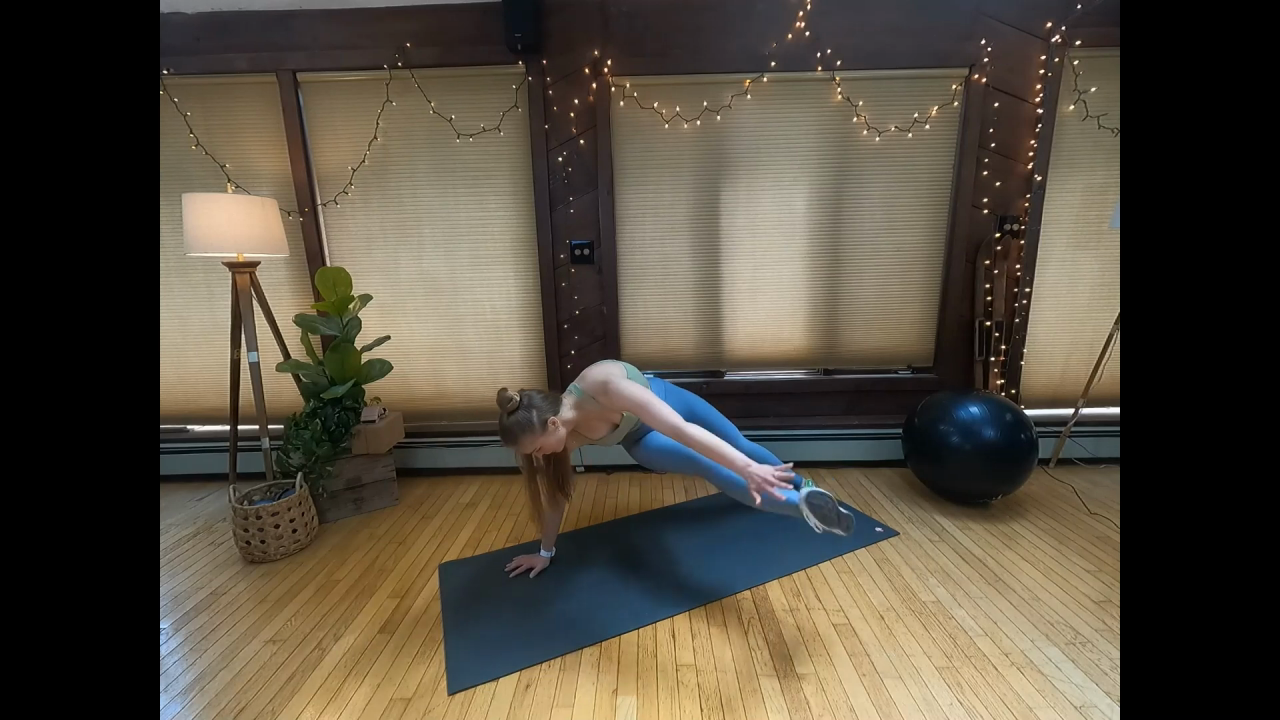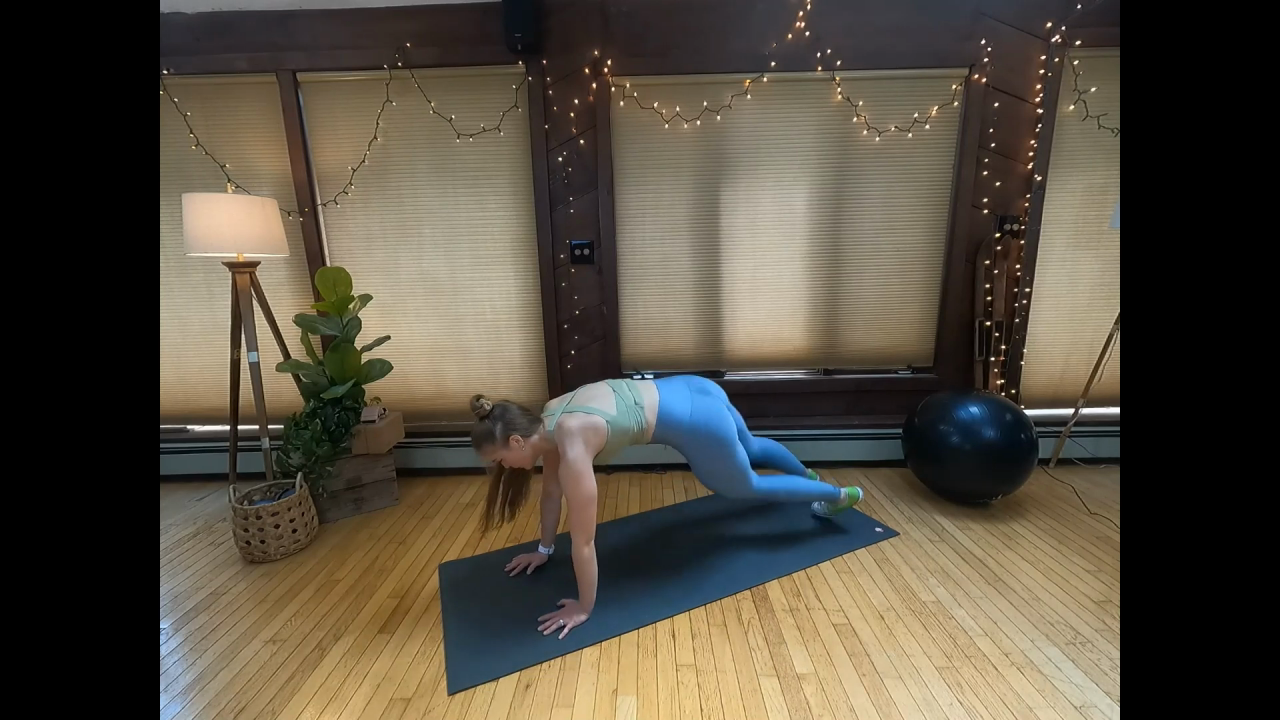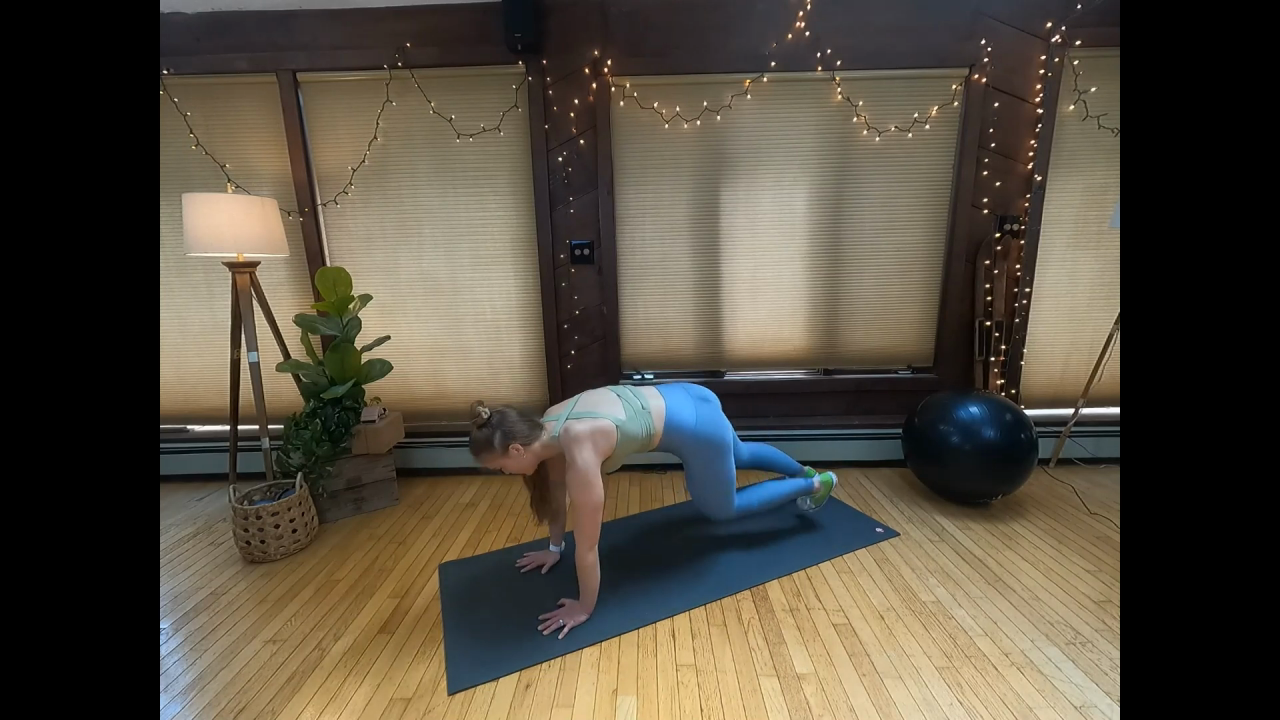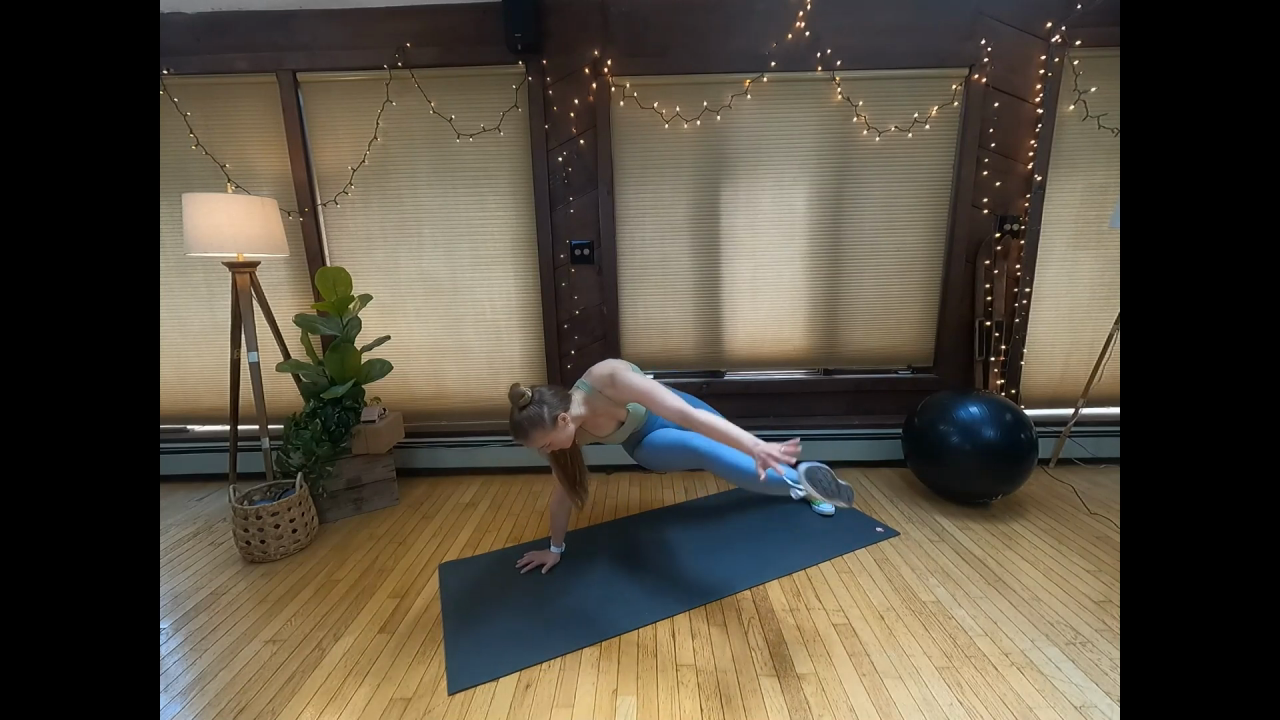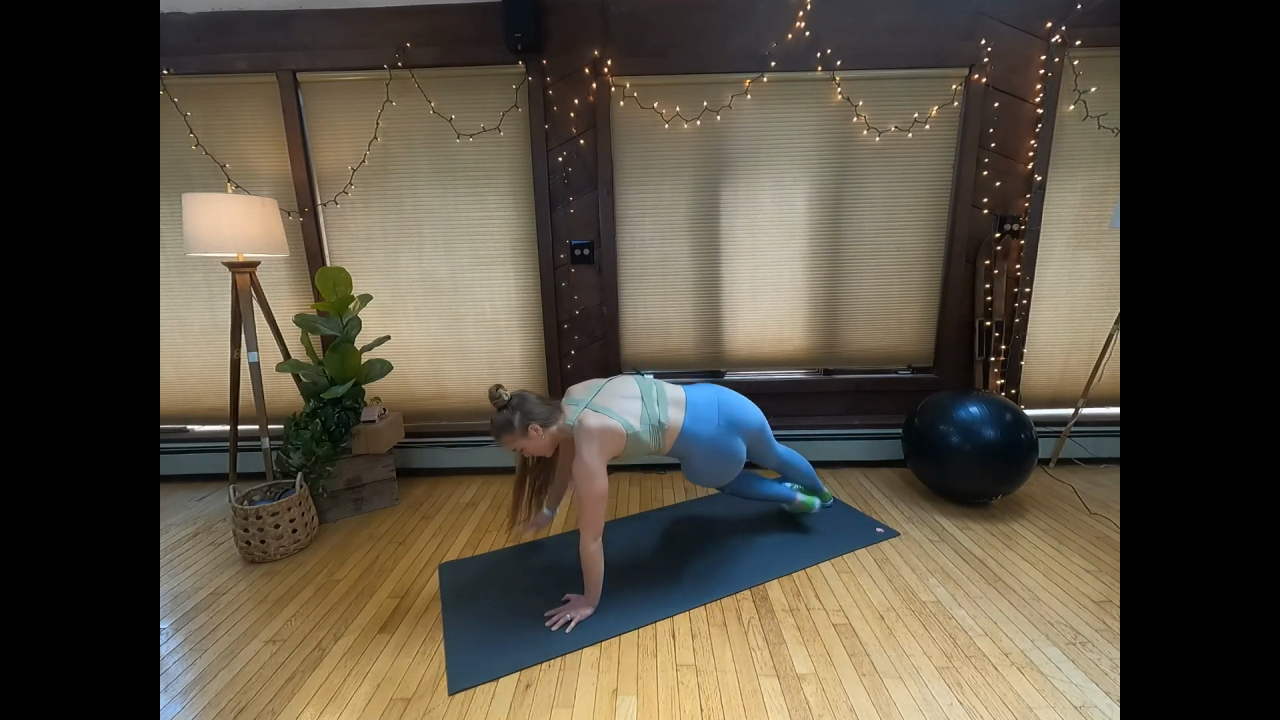
dt=1s
person 1, frame 1
left shoulder: (605, 385)
right shoulder: (562, 425)
left elbow: (681, 429)
right elbow: (555, 493)
left wrist: (749, 469)
right wrist: (545, 551)
left hip: (669, 403)
right hip: (642, 441)
left knee: (742, 451)
right knee: (706, 468)
left ankle: (802, 490)
right ankle: (801, 505)
person 1, frame 2
left shoulder: (571, 450)
right shoulder: (549, 419)
left elbow: (583, 539)
right elbow: (552, 490)
left wrist: (583, 607)
right wrist: (544, 548)
left hip: (694, 420)
right hip: (687, 391)
left knee: (742, 486)
right knee: (748, 446)
left ankle: (835, 495)
right ankle: (804, 475)
person 1, frame 3
left shoulder: (579, 455)
right shoulder: (550, 423)
left elbow: (587, 544)
right elbow: (554, 490)
left wrist: (584, 607)
right wrist: (554, 547)
left hip: (695, 426)
right hip: (684, 398)
left knee: (719, 508)
right knee: (736, 454)
left ankle: (813, 486)
right ankle: (803, 473)
person 1, frame 4
left shoulder: (609, 378)
right shoulder: (567, 426)
left elbow: (685, 414)
right elbow: (563, 490)
left wrist: (754, 445)
right wrist: (555, 547)
left hip: (667, 414)
right hip: (648, 446)
left ankle: (803, 483)
right ankle: (799, 484)
person 1, frame 5
left shoulder: (590, 441)
right shoulder: (573, 398)
left elbow: (591, 535)
left wrist: (590, 601)
right wrist: (547, 509)
left hip: (714, 440)
right hip: (723, 403)
right knee: (773, 456)
left ankle: (796, 498)
right ankle: (816, 492)
